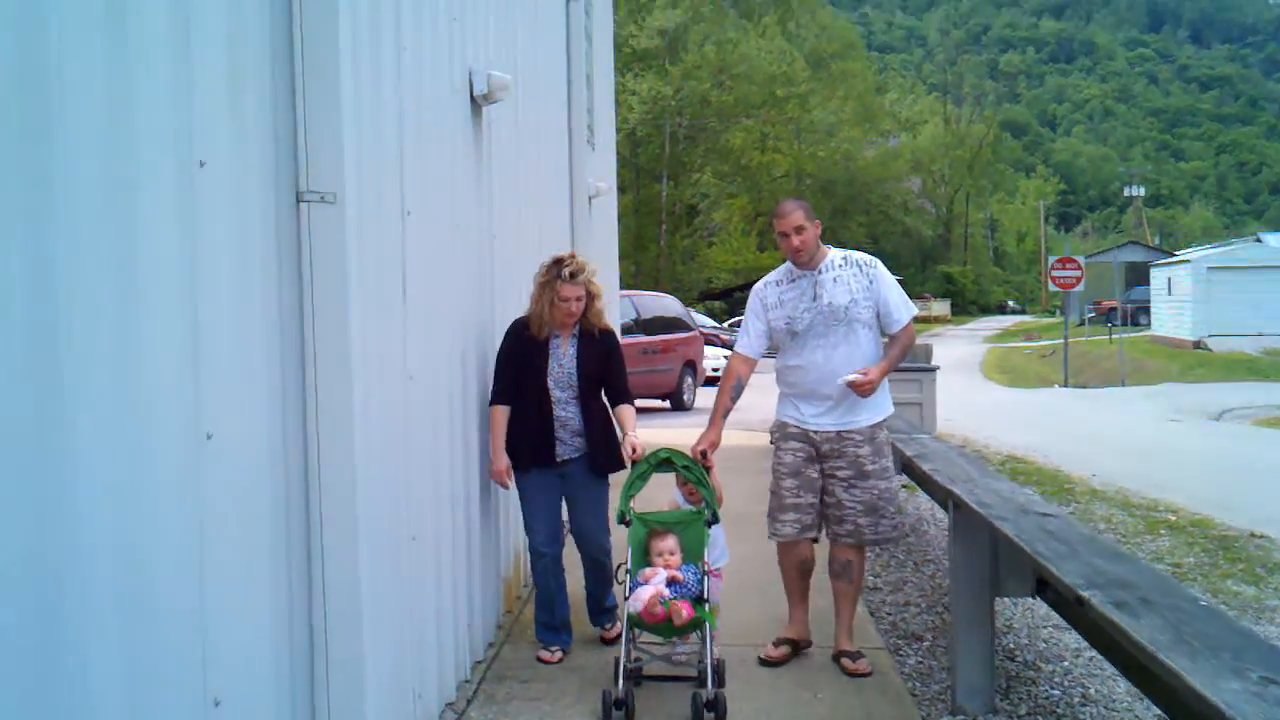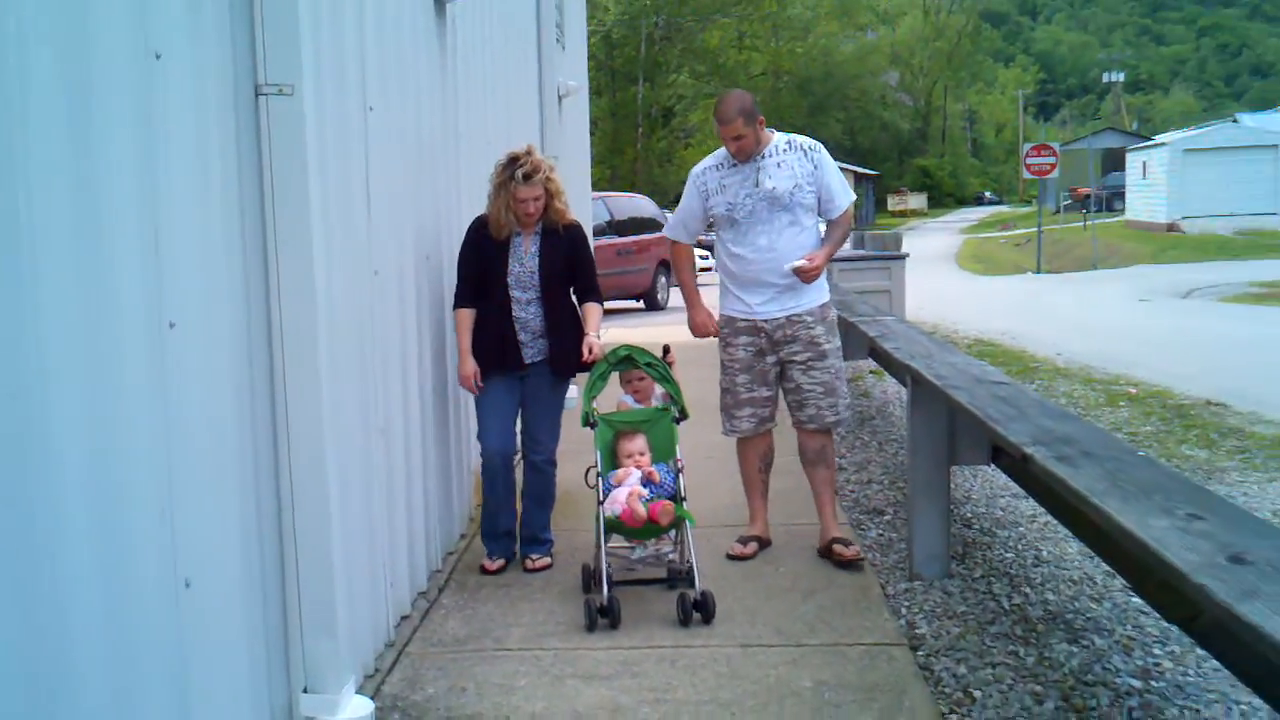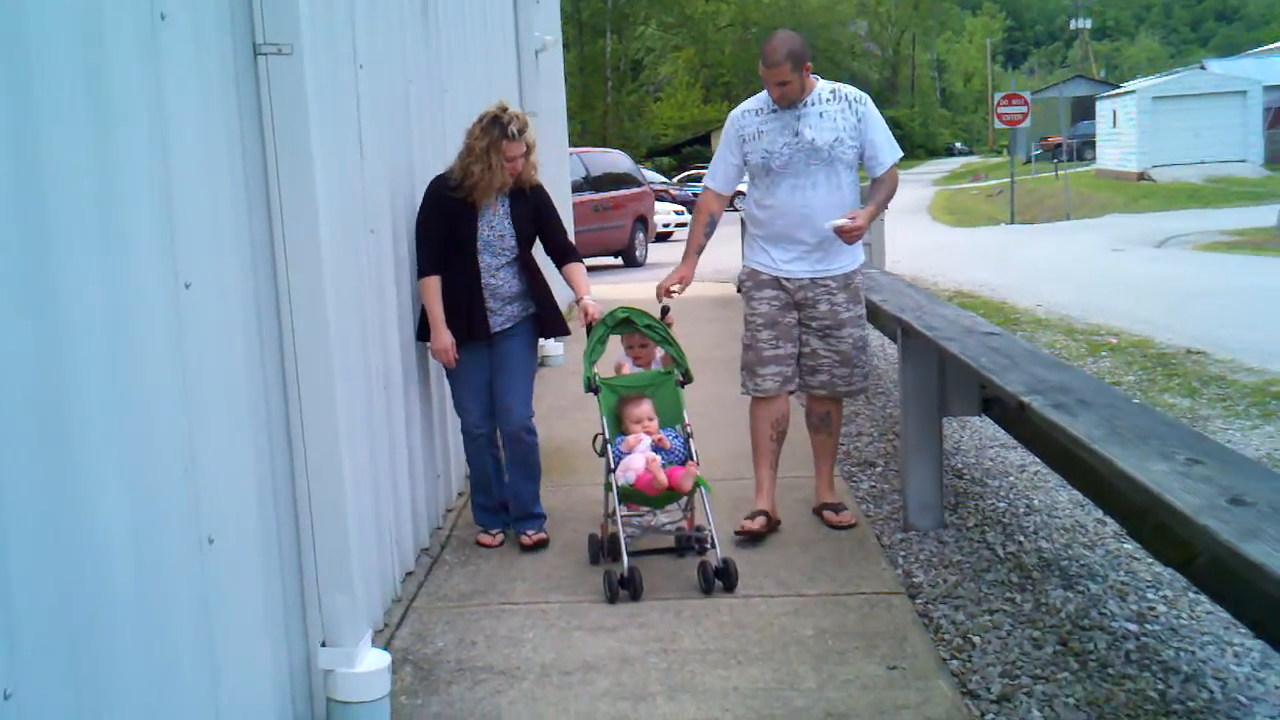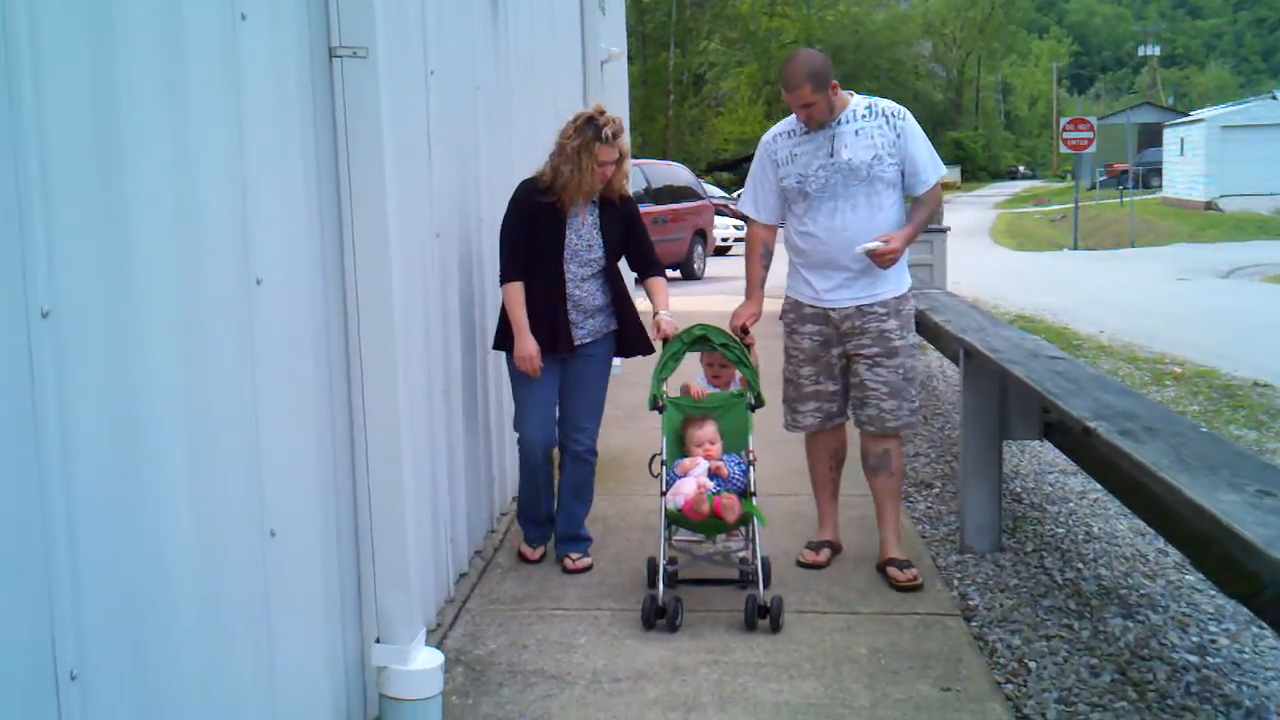
dt=1s
person 1, frame 1
left shoulder: (865, 269)
right shoulder: (766, 291)
left elbow: (904, 331)
right elbow: (742, 359)
left wrist: (881, 370)
right wrist: (715, 427)
left hip: (859, 427)
right hip: (795, 426)
left knee: (850, 535)
right knee: (790, 531)
left ankle: (844, 640)
right ankle: (797, 626)
person 1, frame 2
left shoulder: (808, 154)
right shoulder: (705, 174)
left elbow: (842, 215)
right elbow: (680, 241)
left wrist: (824, 254)
right wrist: (694, 304)
left hip: (806, 312)
right hip: (741, 319)
left knee: (816, 420)
right knee: (750, 424)
left ankle: (830, 529)
right ankle: (758, 525)
person 1, frame 3
left shoulder: (853, 105)
right shoulder: (744, 119)
left elbow: (886, 173)
right elbow: (715, 193)
left wrist: (868, 212)
right wrist: (689, 261)
left hip: (834, 273)
right hip: (767, 274)
left knee: (827, 387)
right knee: (767, 386)
left ankle: (825, 491)
right ankle: (764, 502)
person 1, frame 4
left shoulder: (892, 121)
right shoulder: (776, 143)
left elbow: (929, 193)
right elbow: (762, 225)
left wrist: (905, 236)
right wrist: (754, 298)
left hip: (882, 300)
right hip: (810, 304)
left knee: (883, 421)
right knee: (820, 419)
left ankle: (891, 545)
right ankle: (827, 529)
person 2, frame 1
left shoulder: (601, 338)
right shoulder: (522, 334)
left elbow: (619, 394)
right elbow: (502, 396)
left wrist: (630, 433)
right wrist: (499, 451)
left hip: (587, 455)
right hip: (535, 457)
left knee: (594, 540)
right knee: (544, 547)
left ankle: (605, 612)
right ankle: (552, 635)
person 2, frame 2
left shoulder: (568, 233)
right shoulder: (483, 232)
left elbow: (588, 292)
right elbow: (466, 297)
left wrist: (591, 333)
right wrist: (466, 355)
left hip: (550, 359)
right hip: (496, 359)
left knee: (540, 454)
right knee: (495, 451)
left ankle: (536, 542)
right ankle: (497, 542)
person 2, frame 3
left shoulder: (530, 194)
right shoulder: (444, 193)
left elbow: (562, 250)
right elbow: (428, 266)
left wrist: (584, 296)
right wrist: (438, 328)
left hip: (516, 323)
right hip: (463, 327)
left knee: (517, 421)
right knee: (476, 426)
left ankle: (530, 518)
right ankle: (491, 517)
person 2, frame 4
left shoulder: (618, 205)
right shoulder: (532, 198)
left elbow: (647, 264)
right elbow: (512, 271)
left wrist: (661, 311)
right wrist: (522, 334)
left hip: (595, 338)
right hip: (537, 338)
left knee: (580, 443)
right knee: (535, 440)
left ankle: (572, 538)
right ankle: (535, 530)
